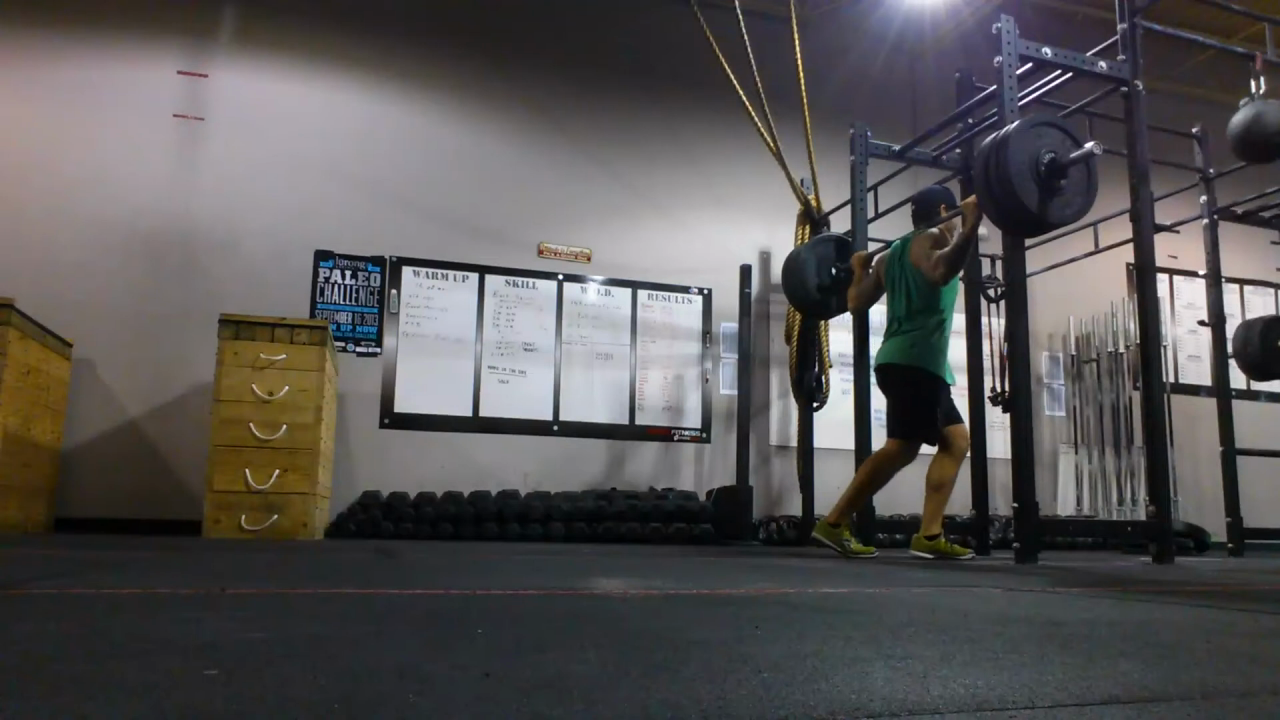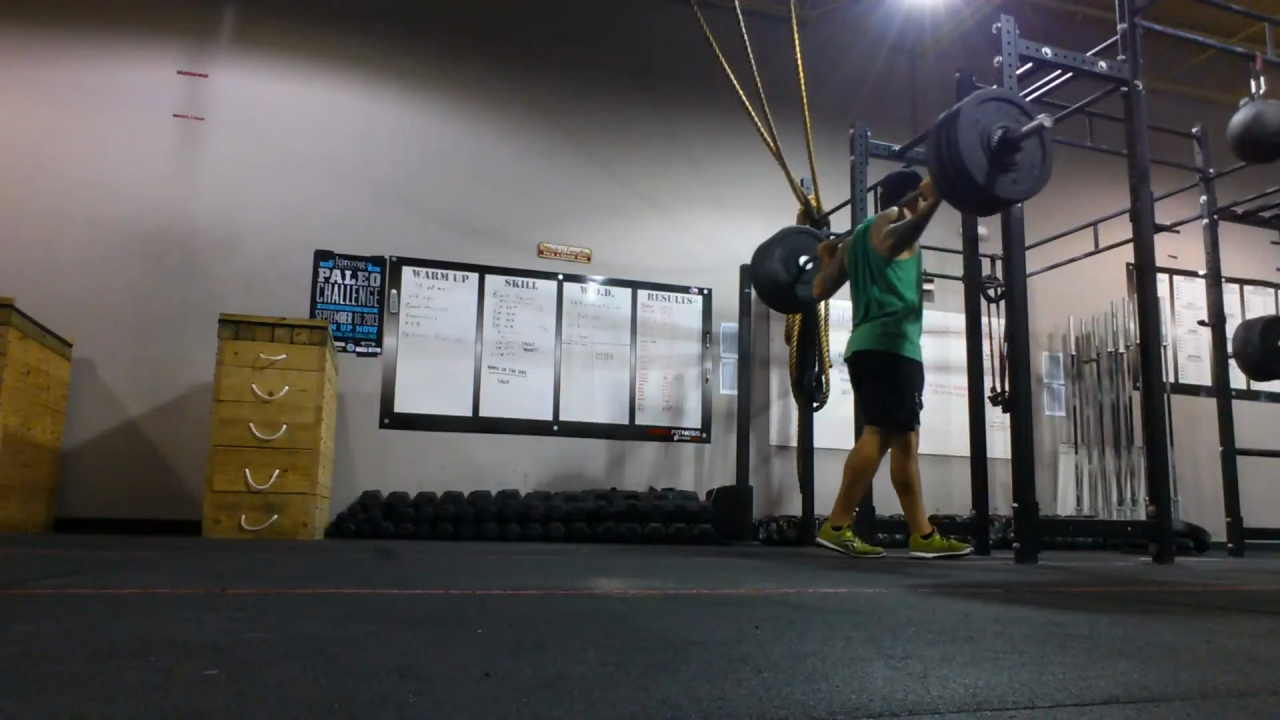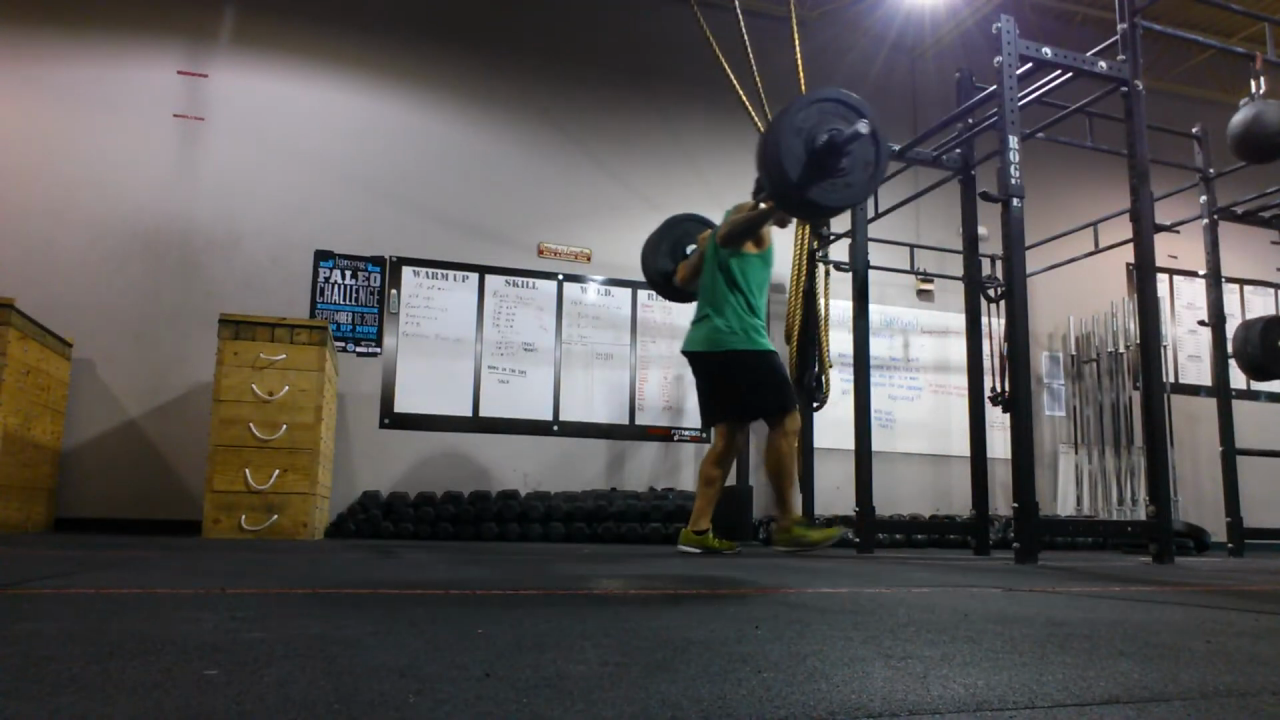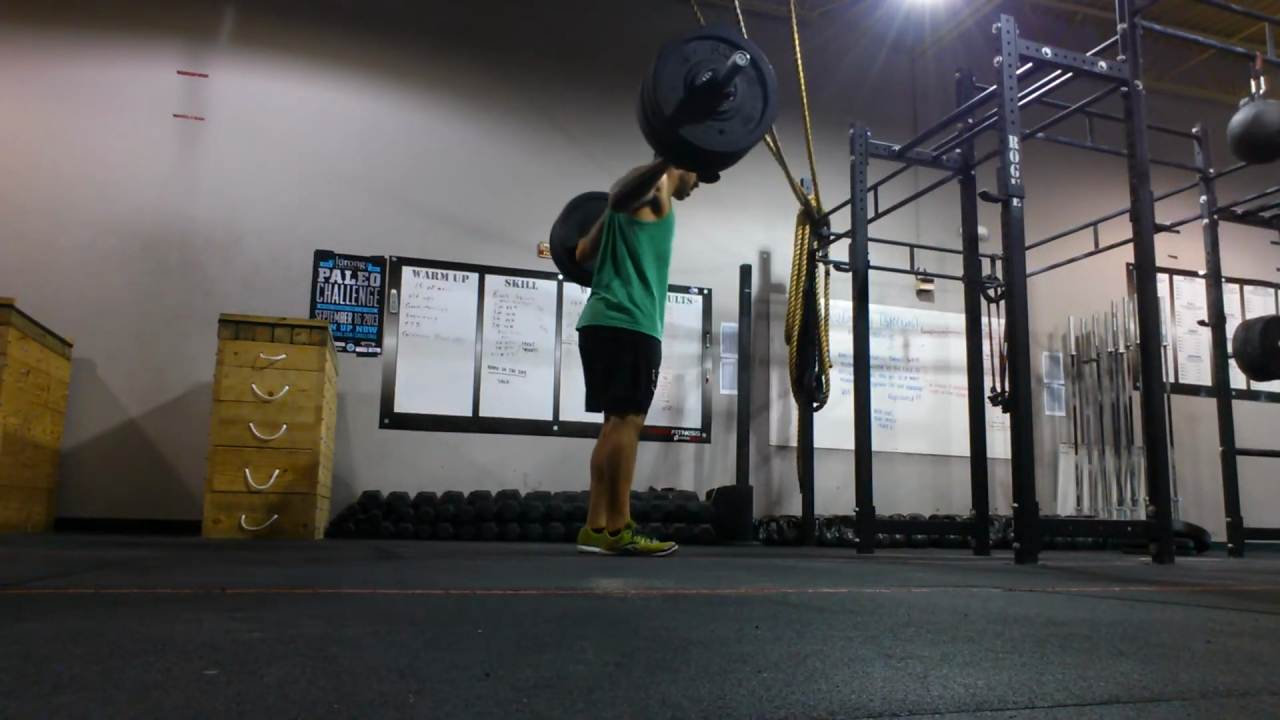
dt=1s
person 1, frame 1
left shoulder: (892, 254)
right shoulder: (934, 236)
left elbow: (857, 302)
right elbow: (941, 270)
left wrist: (860, 270)
right wrist: (972, 224)
left hip: (903, 359)
right hip: (916, 360)
left knee: (956, 440)
right knee: (901, 448)
left ankle: (929, 535)
right ankle: (835, 524)
person 1, frame 2
left shoulder: (854, 239)
right shoulder: (896, 218)
left elbow: (821, 289)
right elbow: (891, 243)
left wrist: (827, 258)
right wrist: (932, 203)
left hip: (866, 346)
right hip: (891, 343)
left knee: (904, 439)
right knee: (879, 435)
left ankle: (925, 535)
right ankle: (837, 527)
person 1, frame 3
left shoulder: (726, 228)
right shoulder: (745, 216)
left elbow: (682, 278)
right elbow: (734, 229)
left wrist: (703, 246)
right wrist: (778, 207)
left hip: (707, 341)
right hip: (737, 341)
left knee: (728, 436)
right knee: (785, 423)
left ankle: (697, 530)
right ankle: (789, 524)
person 1, frame 4
left shoulder: (637, 198)
right shoulder: (655, 185)
left elbow: (584, 252)
right elbow: (620, 194)
left wrist: (601, 227)
right wrist: (668, 159)
left hip: (604, 321)
right hip: (629, 323)
left knee: (617, 424)
right knee: (627, 421)
left ankle: (596, 528)
right ankle: (618, 530)
